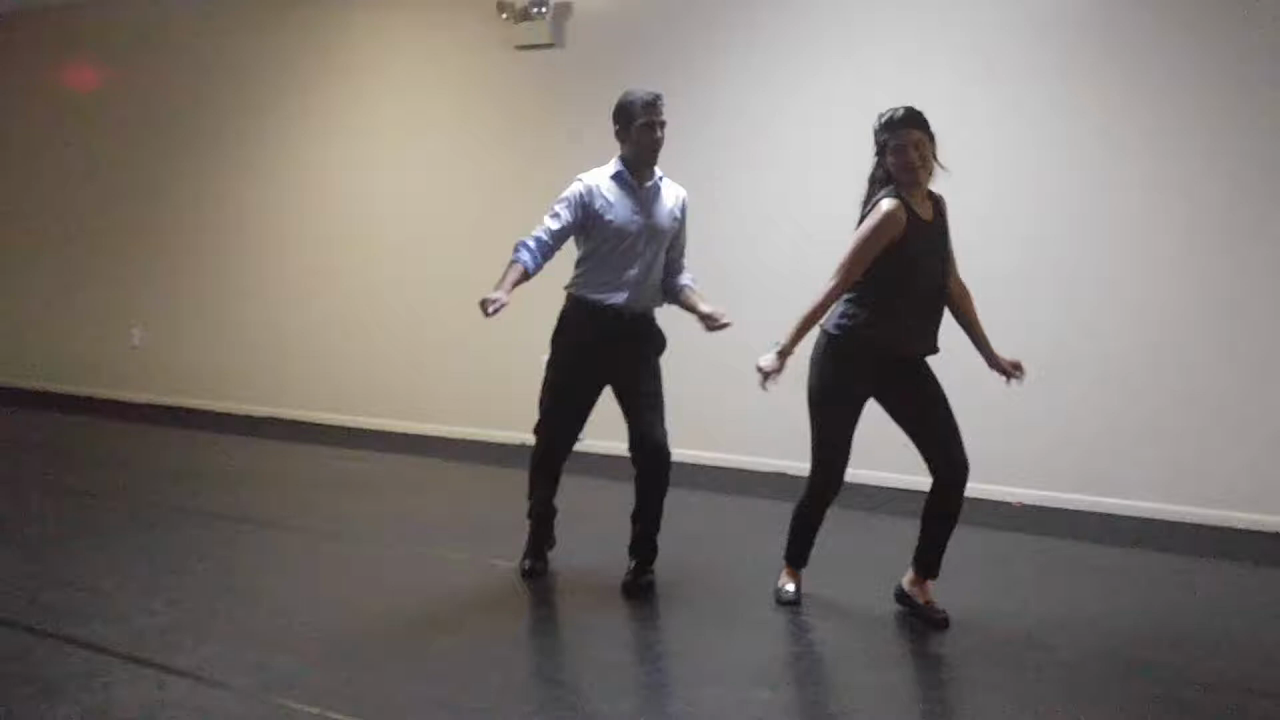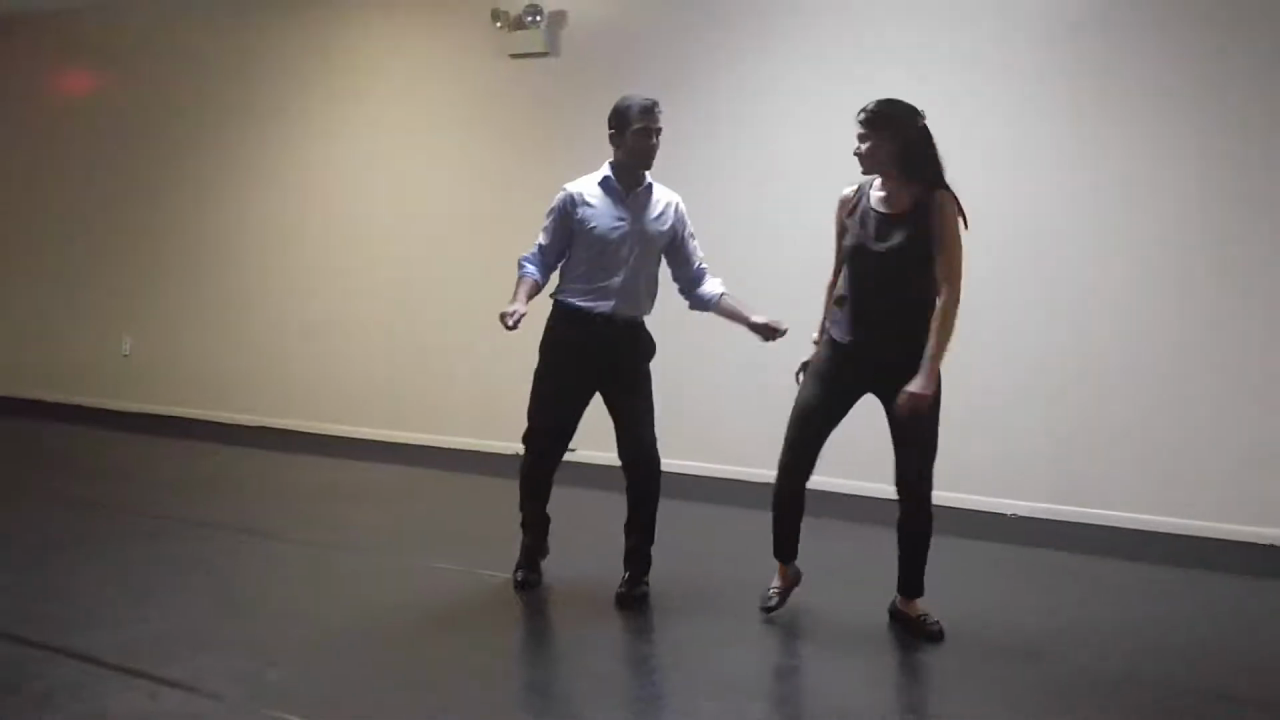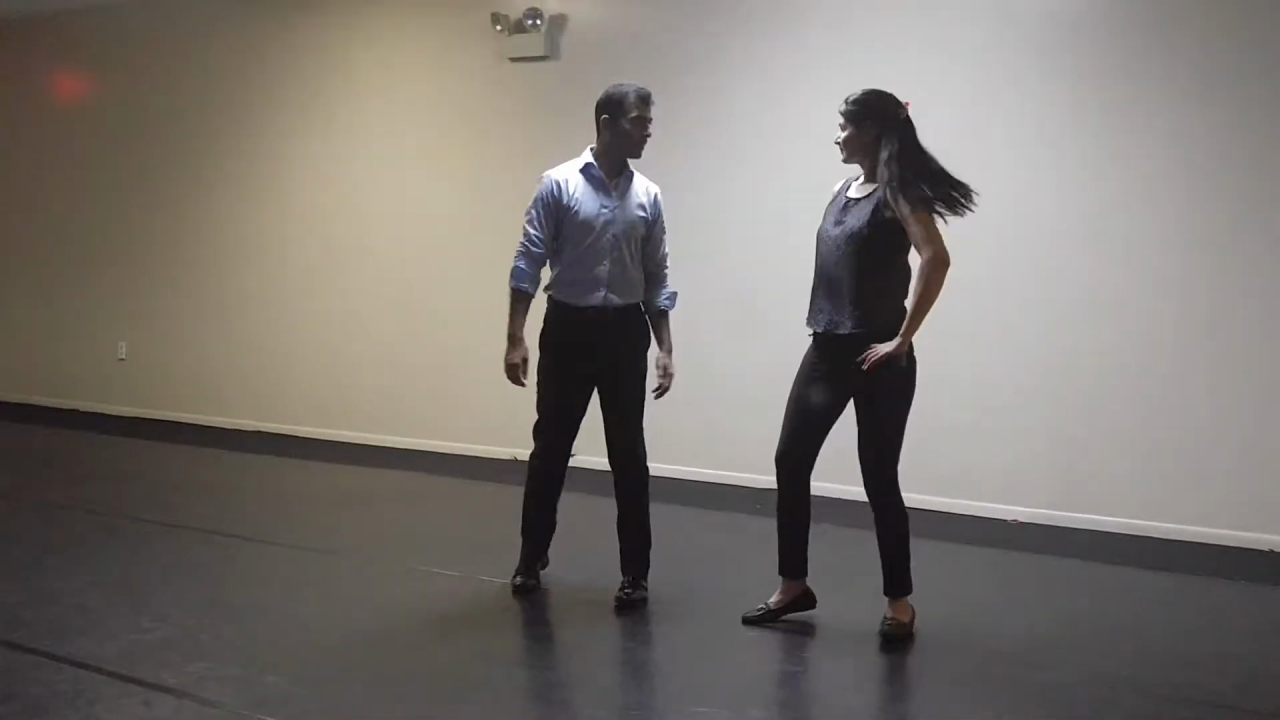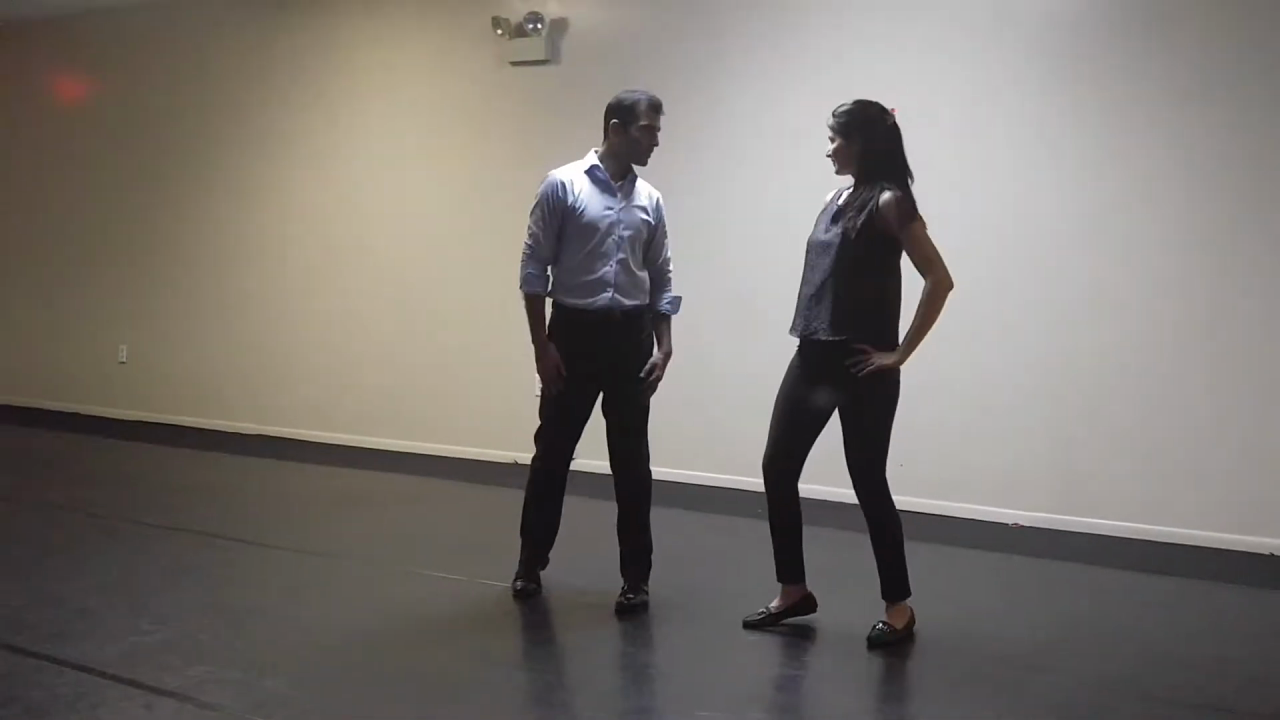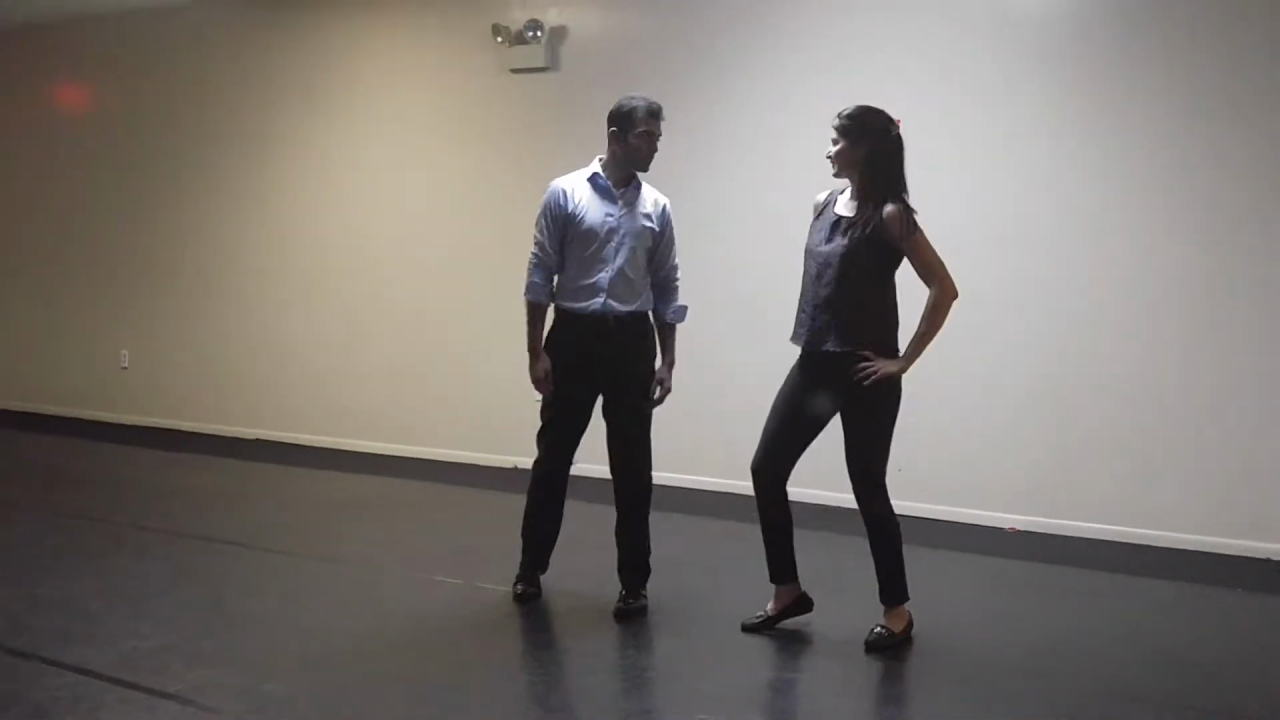
dt=0.3s
person 1, frame 1
left shoulder: (937, 209)
right shoulder: (889, 211)
left elbow: (950, 287)
right elbow: (839, 286)
left wrist: (990, 353)
right wrist: (785, 349)
left hip: (903, 362)
right hip: (846, 356)
left knee: (953, 470)
right knee: (827, 476)
left ankle: (916, 581)
right ankle: (791, 569)
person 1, frame 2
left shoulder: (937, 203)
right shoulder: (853, 203)
left elbow: (948, 293)
left wrist: (929, 373)
right wrist: (818, 343)
left hip: (905, 362)
right hip: (844, 354)
left knee: (915, 485)
right knee: (793, 464)
left ankle: (907, 599)
right ankle: (785, 568)
person 1, frame 3
left shoulder: (898, 192)
right shoulder: (841, 192)
left elbow: (935, 260)
left wrist: (902, 339)
left hip: (878, 356)
right hip: (827, 348)
left knee: (879, 479)
right knee: (790, 461)
left ankle: (900, 602)
right ankle: (794, 586)
person 1, frame 4
left shoulder: (888, 201)
right shoulder: (836, 200)
left elbow: (939, 279)
left wrist: (901, 352)
right wrist: (812, 346)
left hip: (860, 364)
right hip: (812, 356)
left knee: (869, 483)
right knee: (777, 468)
left ankle: (899, 605)
right ankle: (793, 590)
person 1, frame 5
left shoulder: (890, 215)
right shoulder: (824, 204)
left elbow: (944, 289)
left wrist: (905, 360)
right wrist: (812, 342)
left hip: (864, 371)
right hip: (813, 364)
left knee: (868, 490)
right knee: (766, 469)
left ankle: (896, 610)
right ankle: (787, 590)
person 2, frame 1
left shoulder: (675, 200)
right shoulder: (590, 190)
right elbow: (538, 245)
left wrist: (699, 308)
right wrist: (502, 290)
left hip: (636, 334)
right hip: (584, 328)
left knee: (653, 454)
right knee: (553, 442)
left ankle: (642, 560)
right ankle: (537, 543)
person 2, frame 2
left shoulder: (669, 208)
right shoulder: (577, 197)
left elbow: (697, 281)
right elbow: (541, 258)
left wrist: (750, 320)
right wrist: (520, 301)
left hip: (628, 341)
right hip: (572, 335)
left knee: (643, 460)
right knee: (542, 449)
left ankle: (636, 569)
right ankle: (531, 553)
person 2, frame 3
left shoulder: (648, 196)
right shoulder: (558, 185)
left elbow: (658, 280)
right elbow: (529, 264)
left wrist: (665, 349)
right wrist: (516, 339)
left hip: (626, 333)
right hip: (568, 329)
left knee: (629, 456)
right knee: (550, 449)
left ankle: (635, 572)
right ankle: (531, 558)
person 2, frame 4
left shoulder: (650, 199)
right shoulder: (562, 185)
left elbow: (660, 280)
right elbow: (534, 268)
left wrist: (663, 345)
right wrist: (541, 343)
left hip: (630, 335)
right hip: (574, 331)
left knee: (632, 460)
right knee: (553, 450)
left ankle: (636, 577)
right ankle: (531, 563)
person 2, frame 5
left shoulder: (657, 208)
right shoulder: (564, 193)
left elbow: (666, 290)
right elbow: (540, 276)
left wrist: (666, 360)
right wrist: (536, 348)
left hip: (632, 341)
right hip: (572, 337)
left knee: (632, 466)
right knee: (553, 456)
left ankle: (633, 581)
right ankle: (531, 567)
